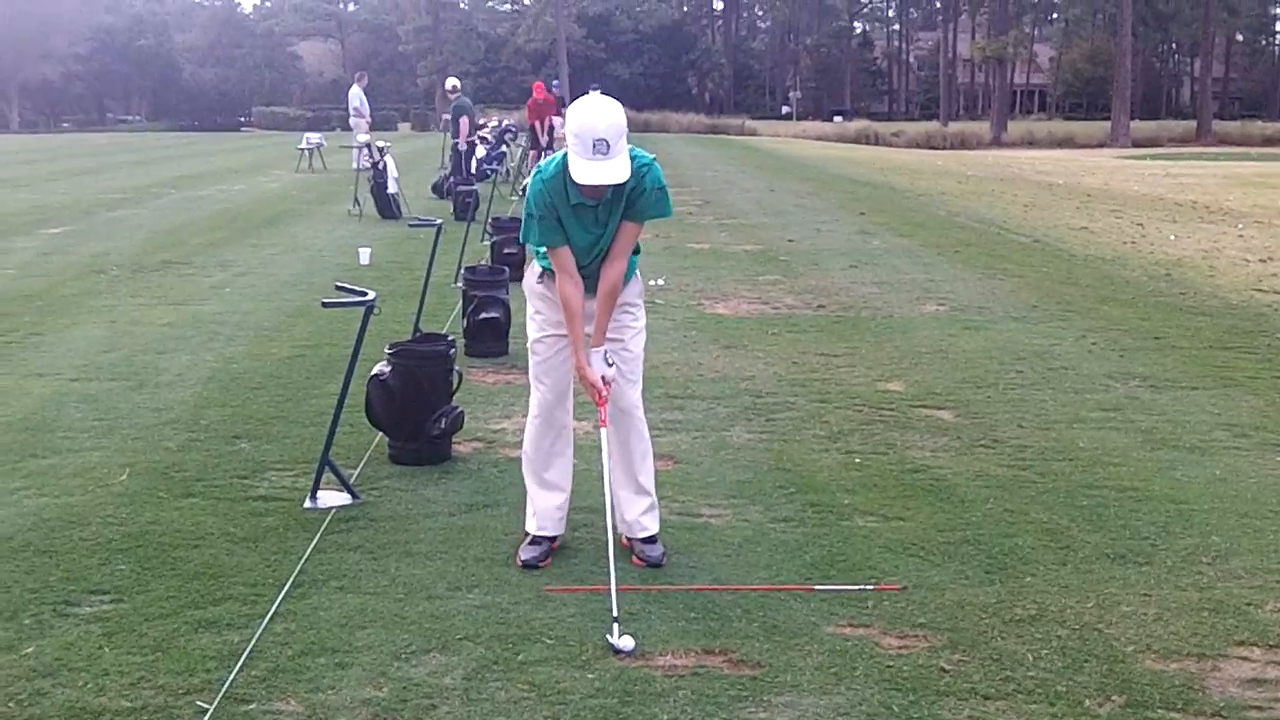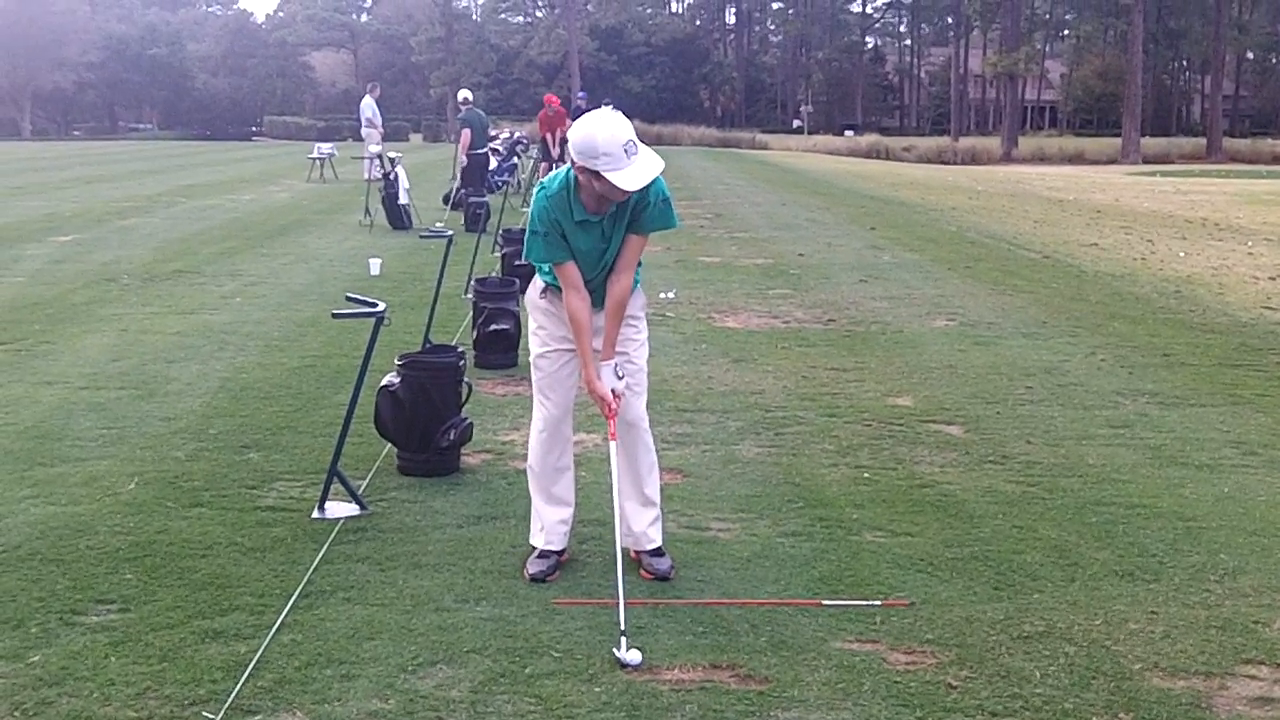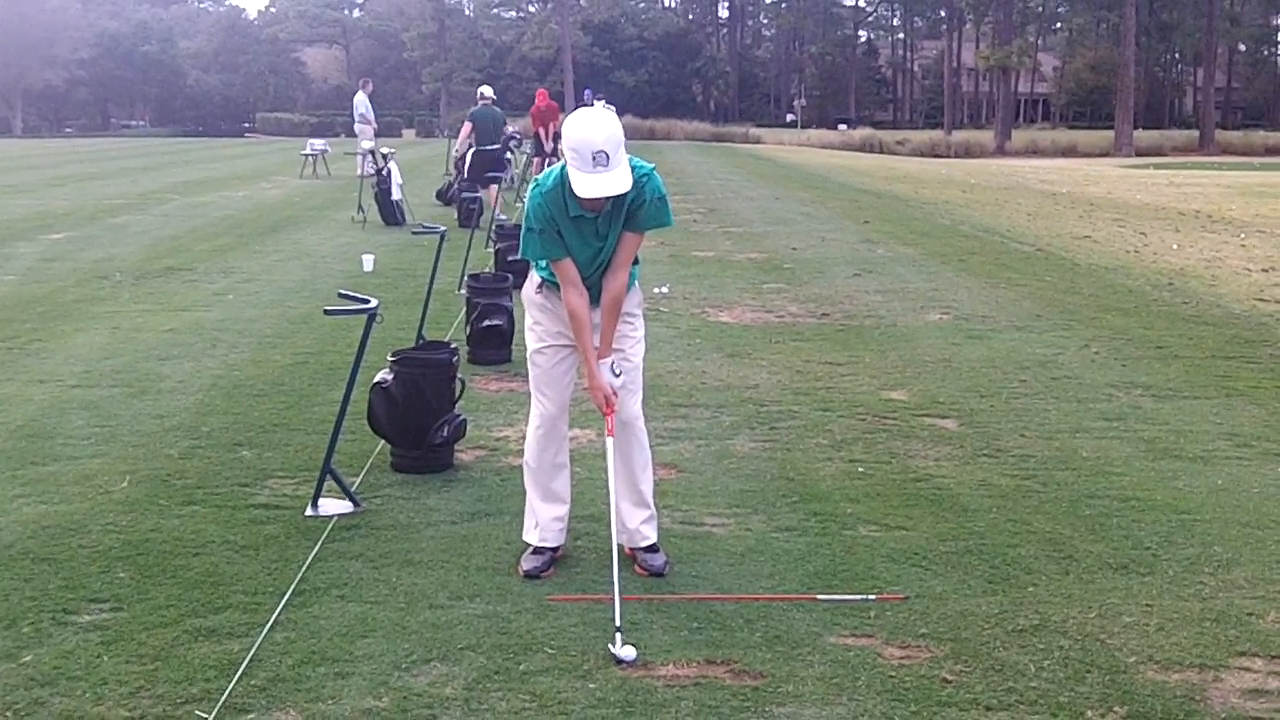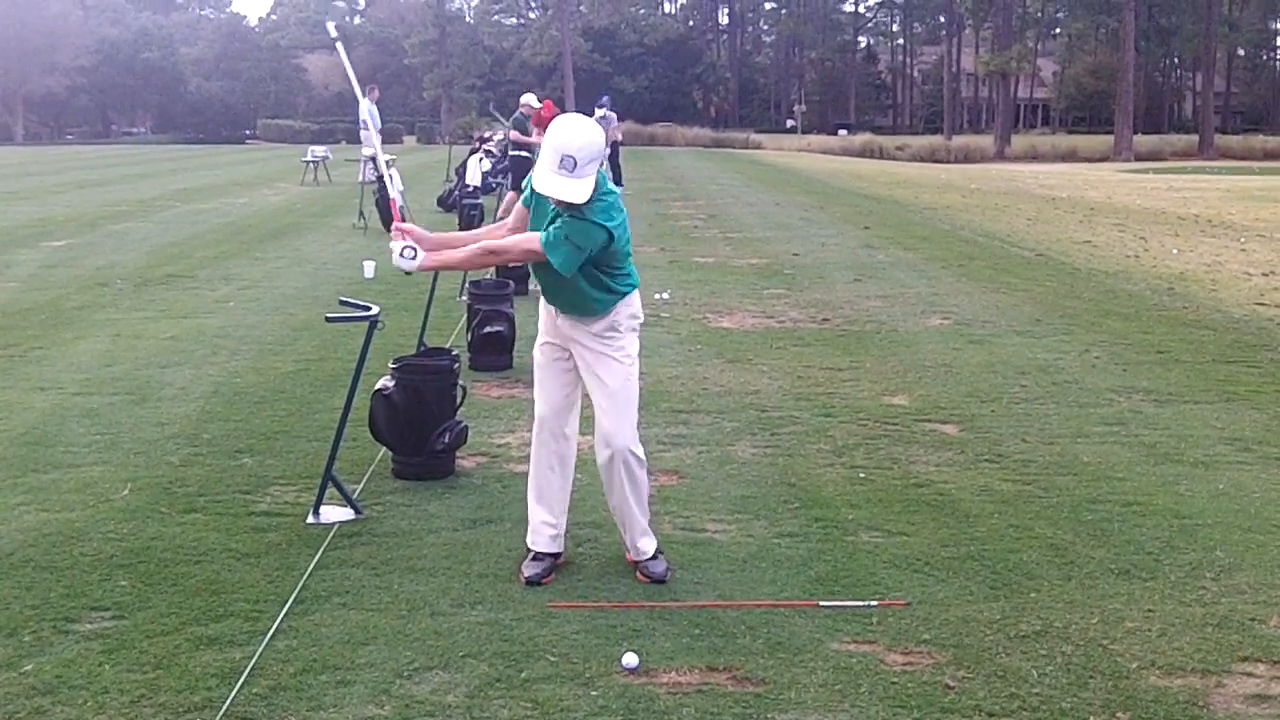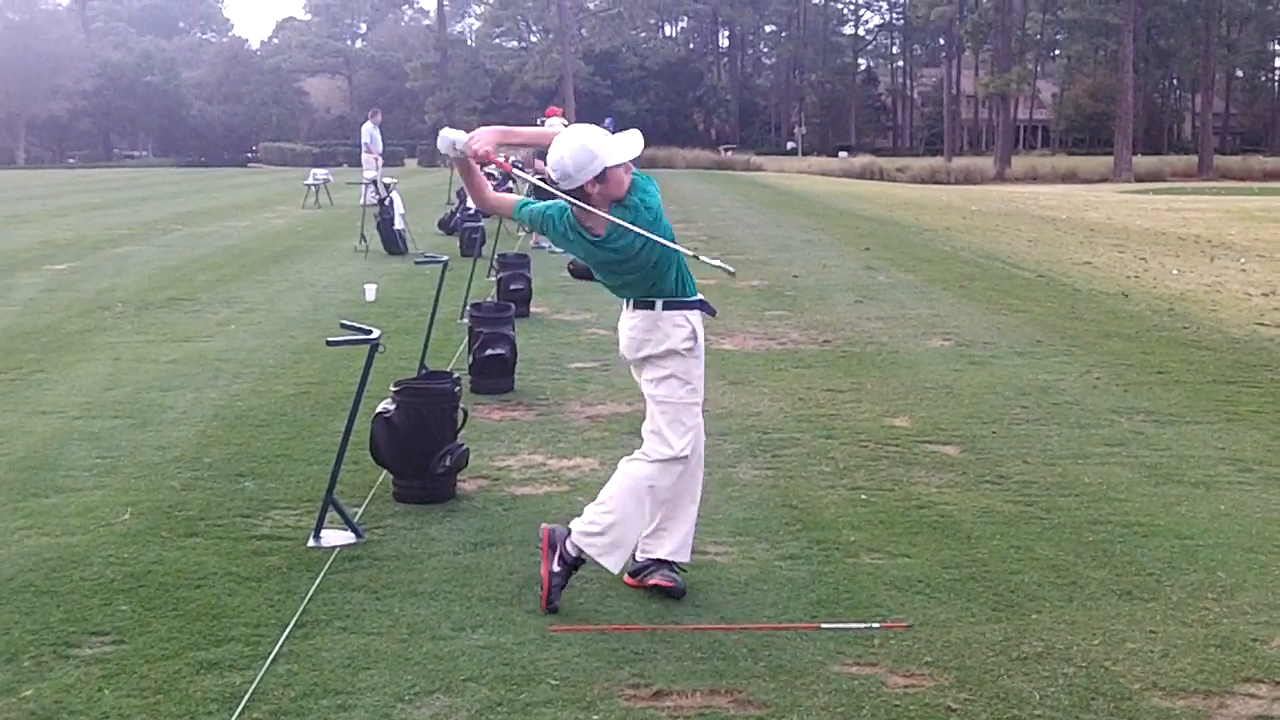
dt=1s
person 1, frame 1
left shoulder: (644, 174)
right shoulder: (546, 183)
left elbow: (615, 264)
right elbow: (568, 276)
left wrist: (600, 344)
right wrist: (581, 357)
left hip: (619, 292)
right hip: (553, 290)
left knee: (626, 403)
right knee: (547, 403)
left ankle: (640, 525)
right ankle: (544, 526)
person 1, frame 2
left shoulder: (647, 189)
right shoulder: (549, 202)
left elbow: (621, 277)
right elbow: (574, 292)
left wrist: (608, 359)
right wrist: (589, 373)
left hip: (622, 304)
right hip: (556, 304)
left knee: (633, 416)
right knee: (551, 417)
left ankle: (645, 537)
right ankle: (550, 539)
person 1, frame 3
left shoulder: (643, 183)
right shoulder: (544, 197)
left elbow: (617, 274)
right elbow: (573, 288)
left wrist: (606, 354)
right wrist: (591, 369)
left hip: (619, 302)
right hip: (552, 302)
left knee: (628, 415)
right knee: (548, 415)
left ankle: (640, 534)
right ankle: (544, 535)
person 1, frame 4
left shoulder: (596, 220)
right shoulder: (546, 174)
left elbow: (506, 252)
right elbow: (510, 226)
left wrist: (430, 260)
right wrist: (433, 240)
left hip: (606, 322)
right hip: (557, 314)
left knee: (616, 439)
right knee: (550, 426)
left ankle: (643, 546)
right ankle: (545, 542)
person 1, frame 5
left shoulder: (557, 216)
right shoulder: (639, 199)
left elbow: (490, 201)
left wrist: (465, 160)
right wrist: (500, 136)
left hip: (648, 321)
right hip: (668, 325)
left knee: (684, 443)
right knee: (668, 447)
left ankle: (652, 556)
right ankle: (572, 546)
